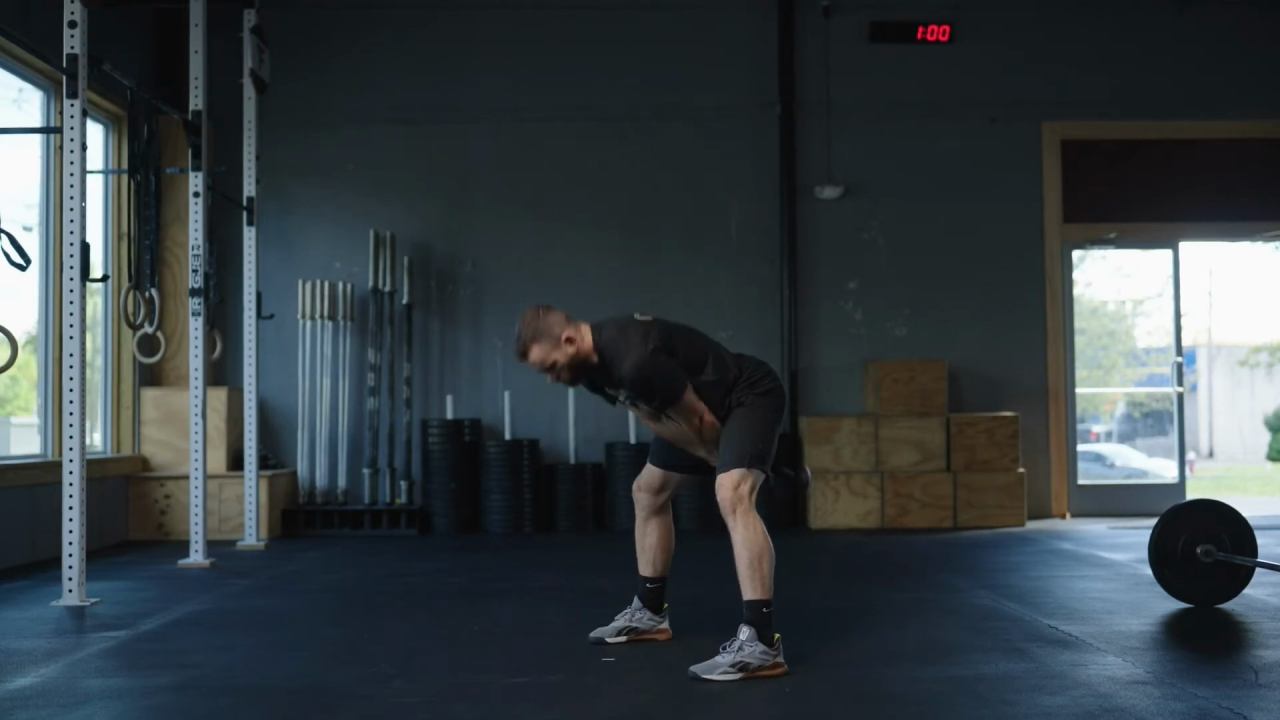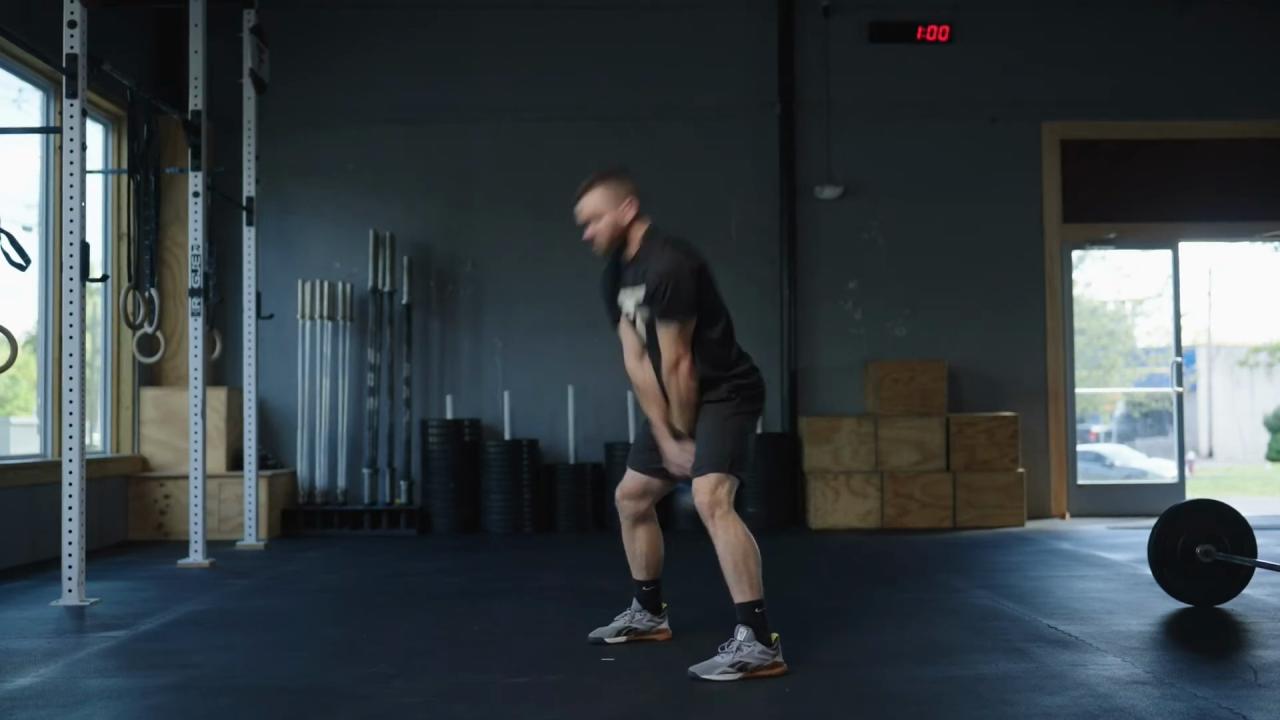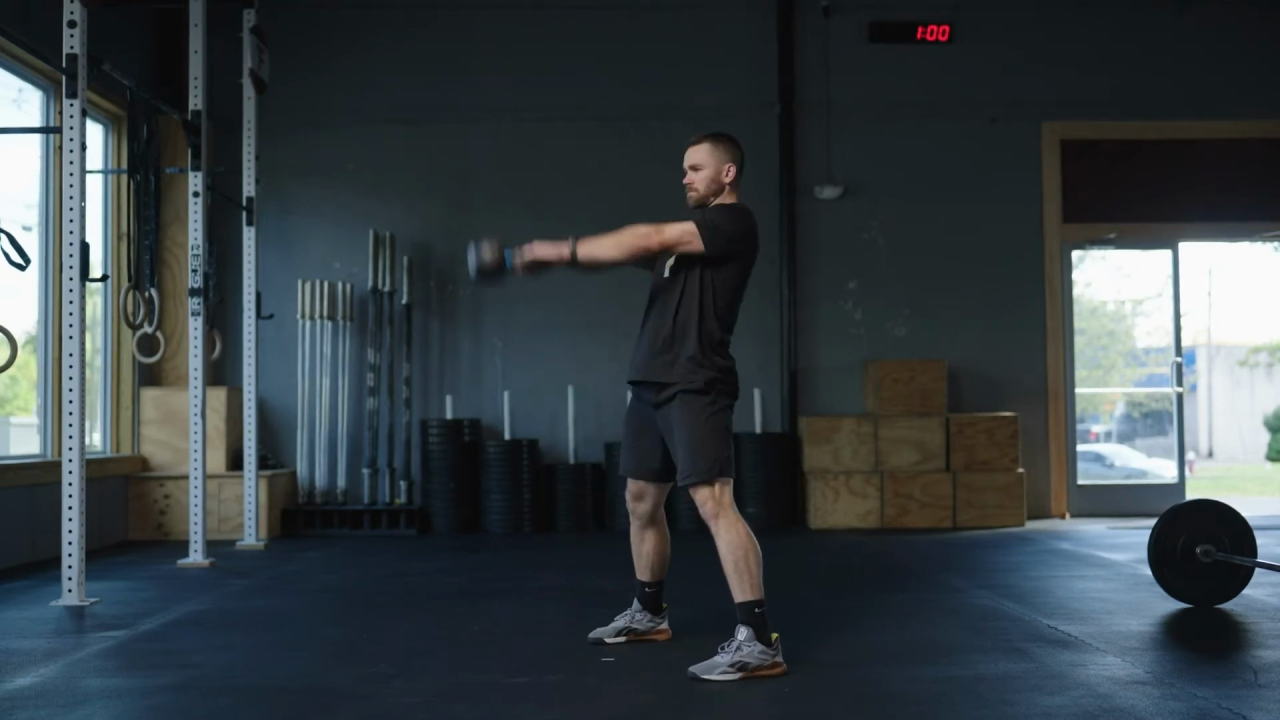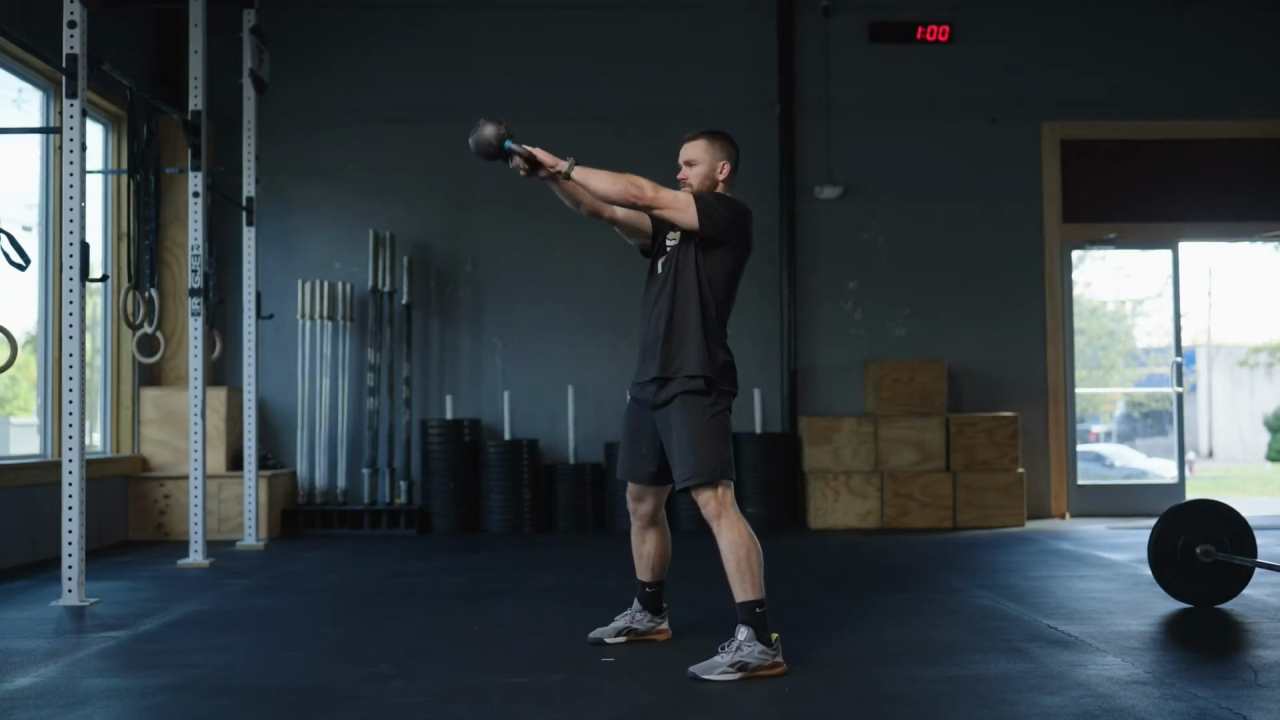
dt=0.3s
person 1, frame 1
left shoulder: (635, 359)
right shoulder: (592, 365)
left elbow: (698, 419)
right elbow: (660, 421)
left wrist: (729, 466)
right wrist: (716, 460)
left hip: (750, 396)
right hip: (700, 411)
left knee: (732, 494)
right knee: (649, 490)
left ankle: (760, 642)
right ankle: (650, 611)
person 1, frame 2
left shoulder: (668, 265)
right shoulder: (617, 277)
left elbow: (679, 365)
right elbow: (638, 363)
left wrist: (684, 436)
right wrist: (668, 436)
left hip: (725, 392)
right hip: (689, 399)
left knee: (710, 499)
right knee: (630, 497)
left ankle: (757, 641)
right ankle: (649, 612)
person 1, frame 3
left shoulder: (735, 223)
right shoulder: (682, 231)
left elbow: (646, 240)
right elbow: (625, 247)
left wrist: (564, 250)
right wrist: (561, 251)
left hip: (696, 386)
right hip: (650, 383)
left knee: (713, 503)
right knee: (641, 500)
left ankle: (758, 641)
right ankle: (649, 613)
person 1, frame 4
left shoulder: (730, 216)
right shoulder: (672, 226)
left elbow: (641, 192)
right elbow: (606, 210)
left wrist: (563, 164)
right wrist: (550, 175)
left hip: (695, 385)
right hip: (649, 384)
left knee: (715, 503)
right knee: (642, 503)
left ankle: (758, 641)
right ankle: (649, 612)
